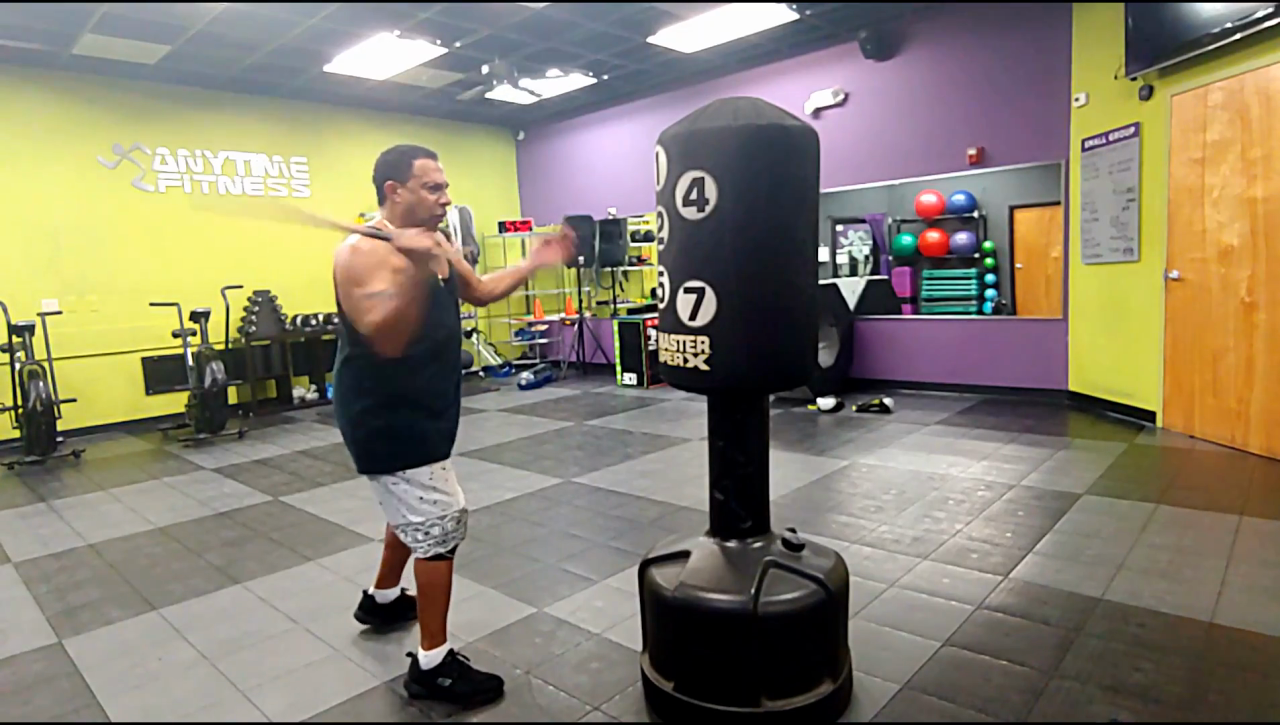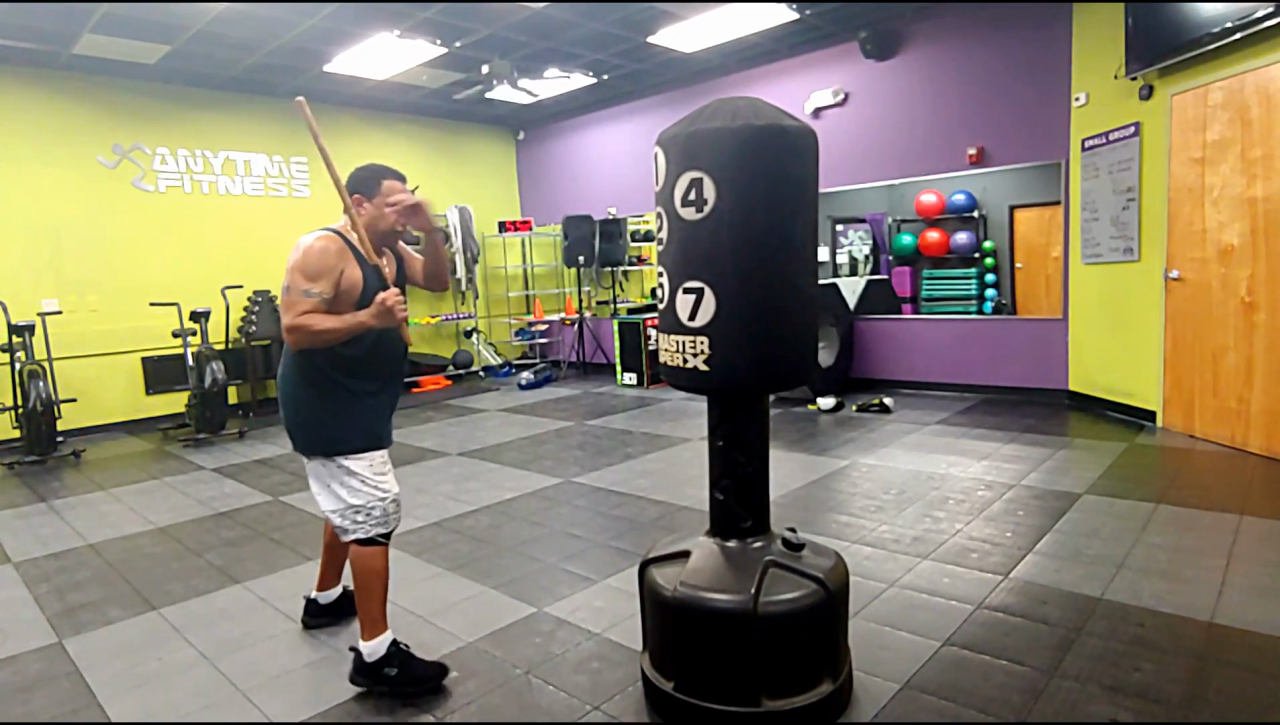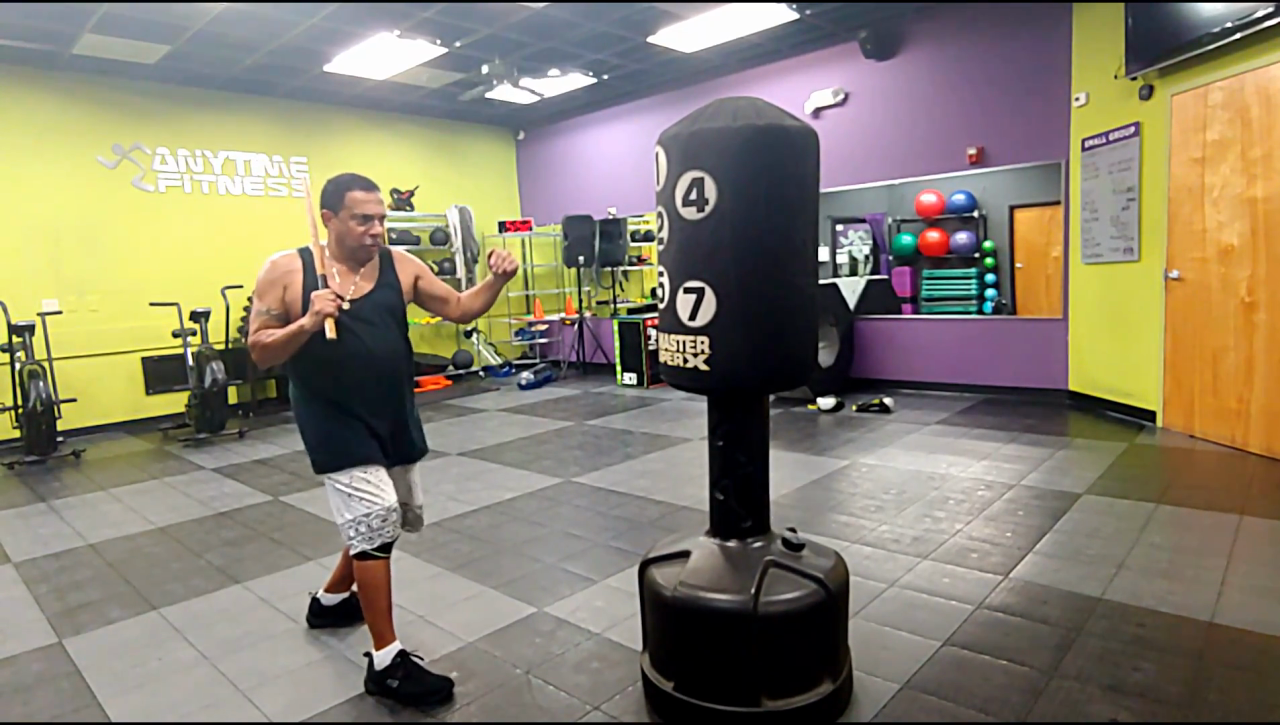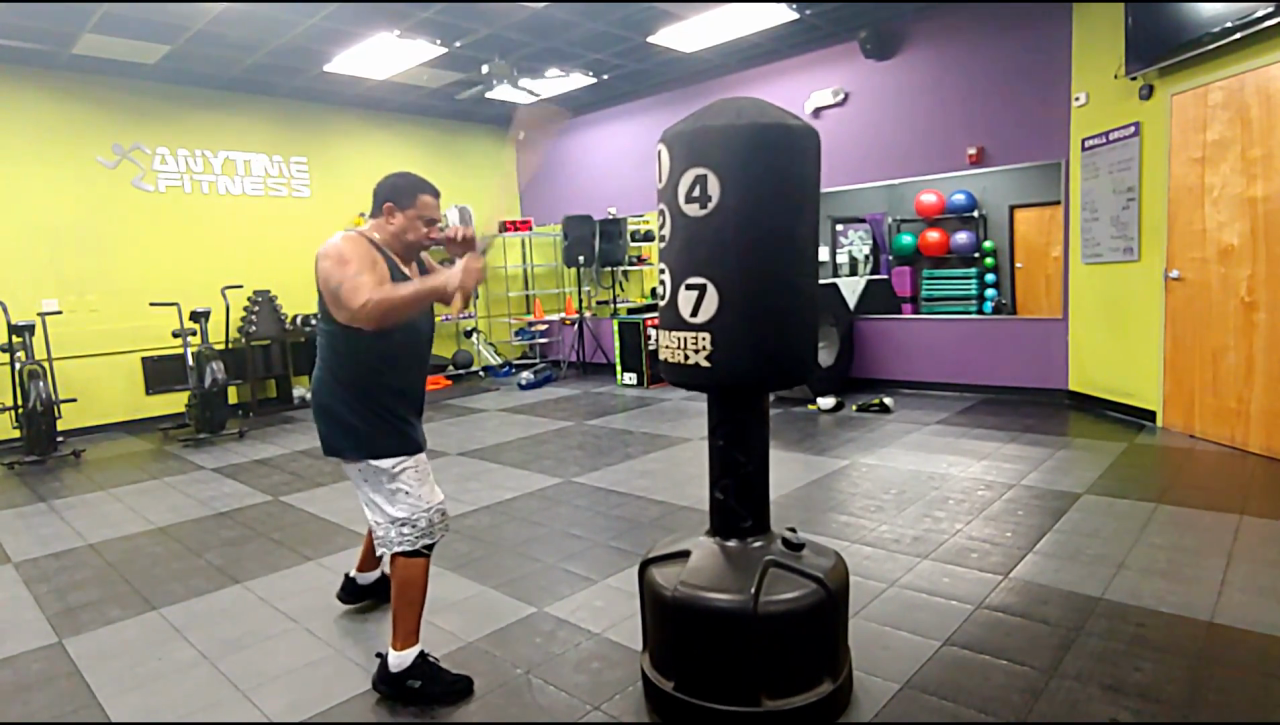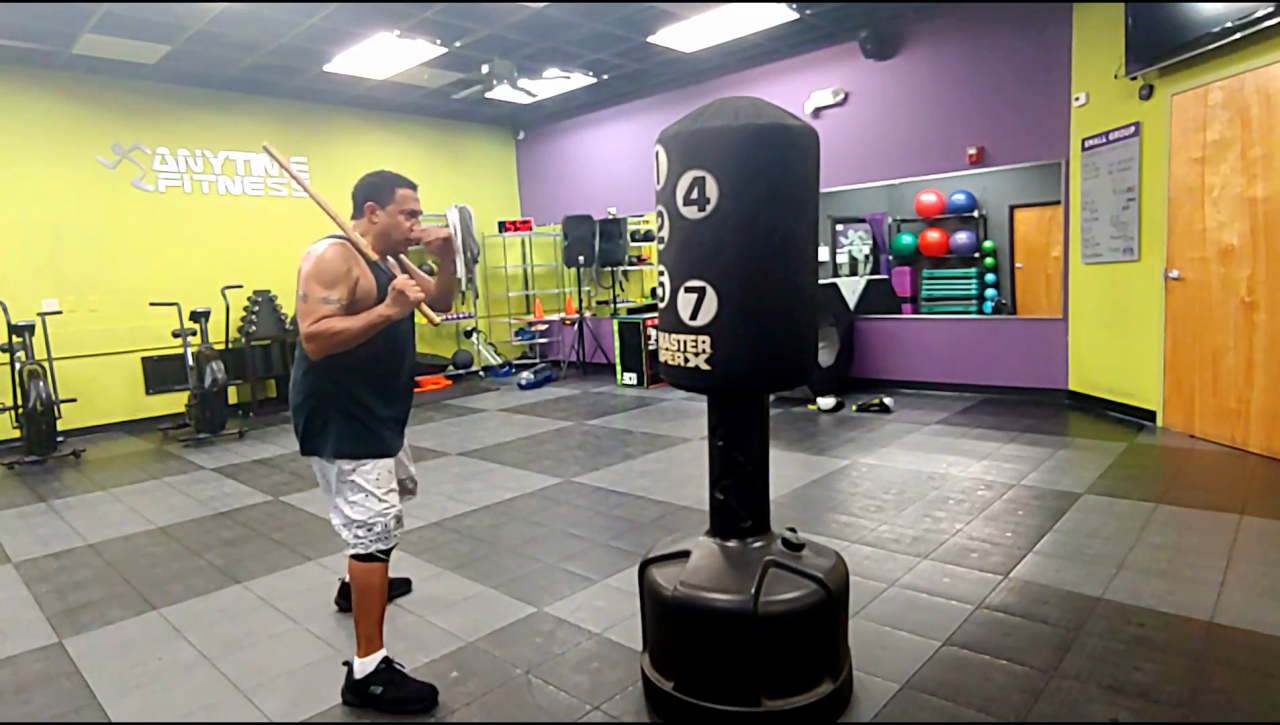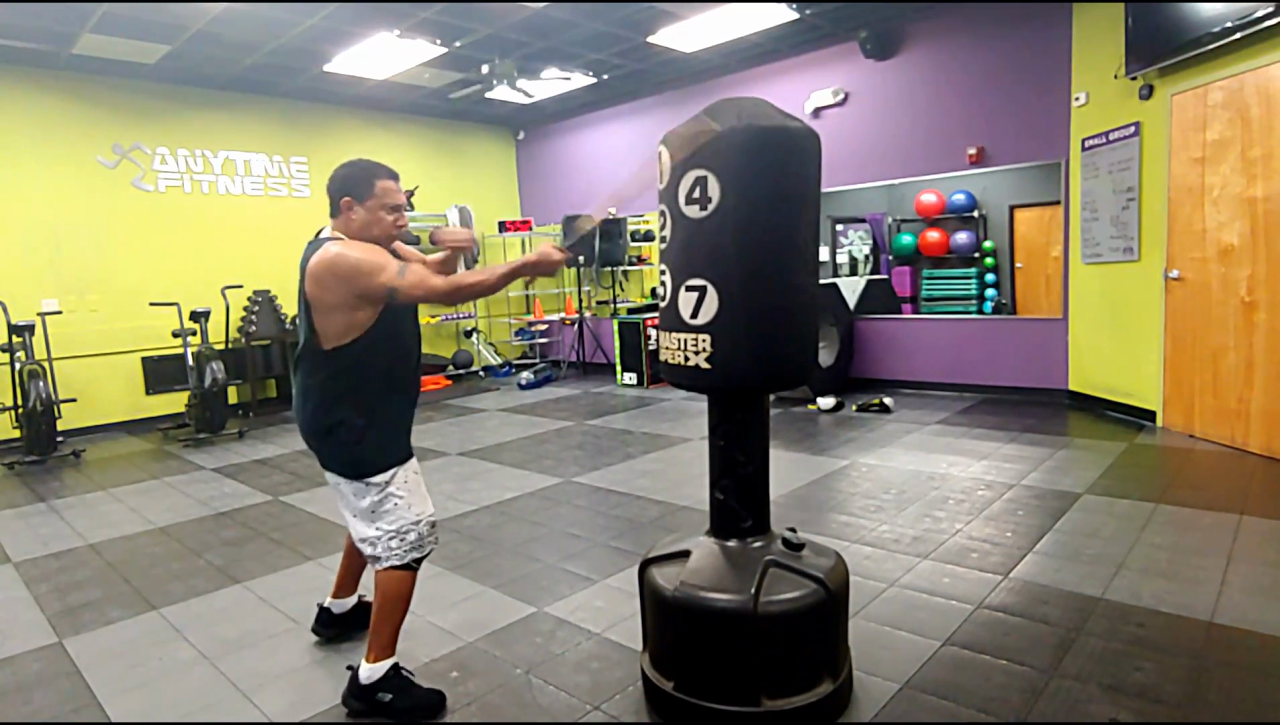
dt=0.7s
person 1, frame 1
left shoulder: (428, 243)
right shoulder: (368, 254)
left elbow: (477, 287)
right elbow: (389, 342)
left wrist: (536, 262)
right wrist: (413, 274)
left hip: (417, 410)
right hip: (385, 418)
left knee: (415, 509)
right knee: (438, 521)
left ankle: (382, 597)
right ankle: (432, 664)
person 1, frame 2
left shoulder: (390, 250)
right shoulder: (322, 250)
left elbow: (440, 281)
right elbow: (296, 331)
left wrist: (428, 226)
right wrist: (370, 318)
left hip: (356, 402)
right hip: (326, 404)
left knee: (350, 502)
right knee: (375, 509)
left ankle: (326, 598)
right ankle: (375, 653)
person 1, frame 3
left shoulder: (399, 263)
right shoulder: (285, 271)
left elbow: (459, 309)
right elbow: (261, 352)
left wrist: (494, 283)
right wrist: (305, 323)
left hip: (396, 422)
right hip: (337, 426)
left knee: (383, 519)
right knee: (376, 522)
left ankle: (331, 599)
right ankle: (387, 663)
person 1, frame 4
left shoulder: (408, 258)
right shoulder: (346, 249)
left elbow: (454, 294)
right elbow: (369, 310)
left wrist: (464, 258)
right wrist: (445, 280)
left hip: (387, 409)
right hip: (361, 414)
left knee: (394, 501)
right knee: (417, 518)
left ankle: (364, 578)
right ankle: (402, 665)
person 1, frame 5
left shoulder: (387, 261)
right shoulder: (329, 258)
left elbow: (436, 300)
right elbow: (315, 340)
left wrist: (445, 258)
right wrist: (388, 308)
left hip: (377, 412)
right hip: (338, 417)
left knee: (395, 489)
right knee: (375, 523)
left ankle: (361, 587)
right ankle: (368, 671)
person 1, frame 6
left shoulder: (373, 246)
right shoulder: (341, 261)
left elbow: (432, 271)
right elbow: (442, 291)
left wrist: (451, 248)
right wrist: (526, 265)
left hip: (362, 416)
right hip: (353, 427)
left knee: (379, 517)
right knee: (406, 535)
left ankle: (339, 608)
right ankle: (374, 678)
